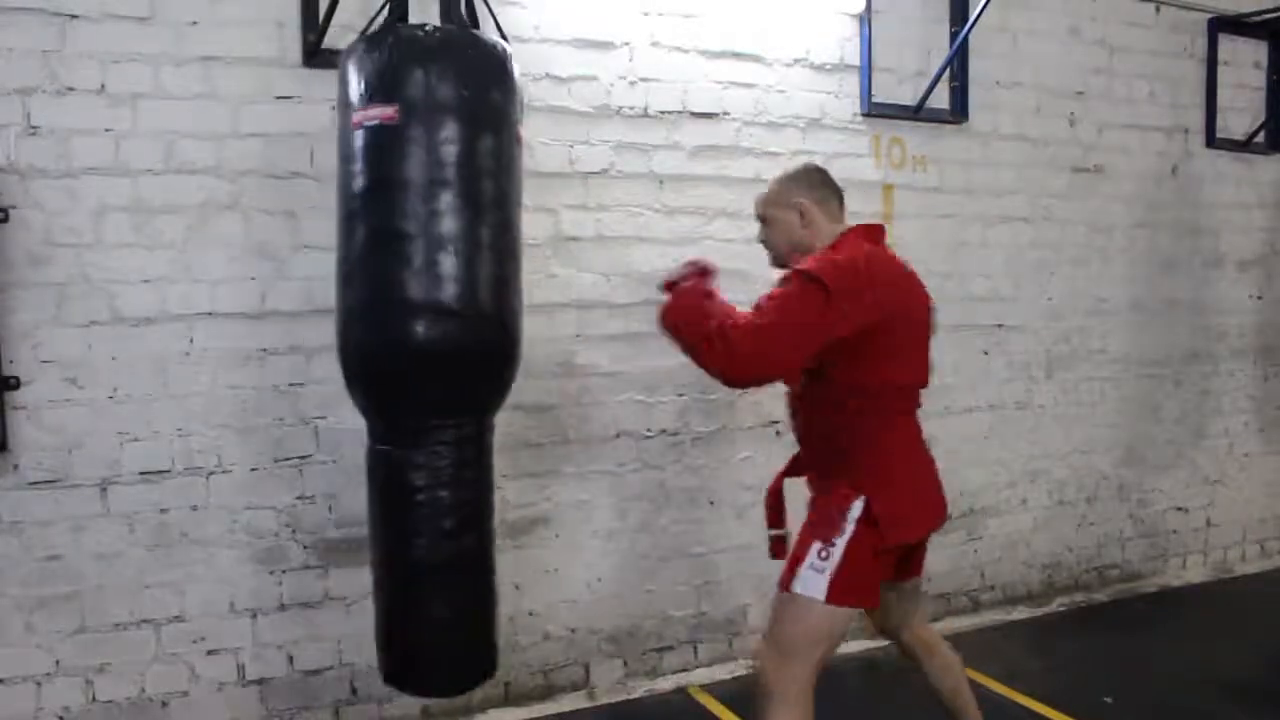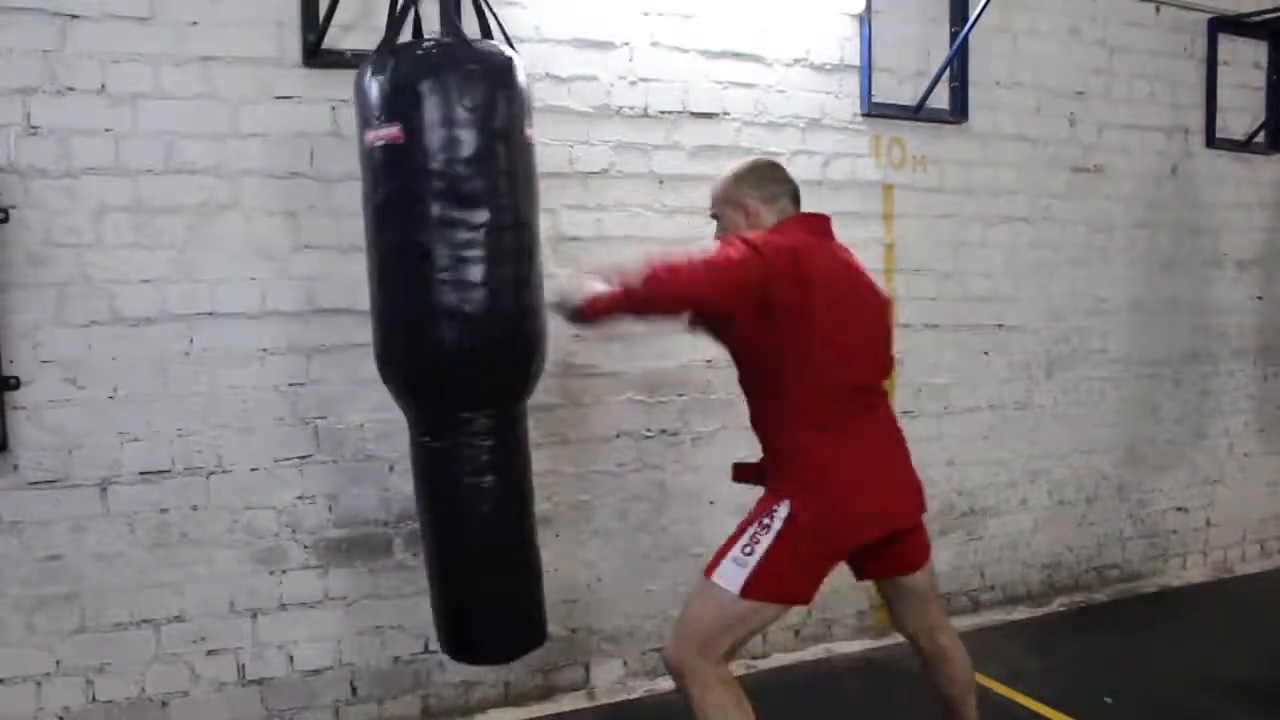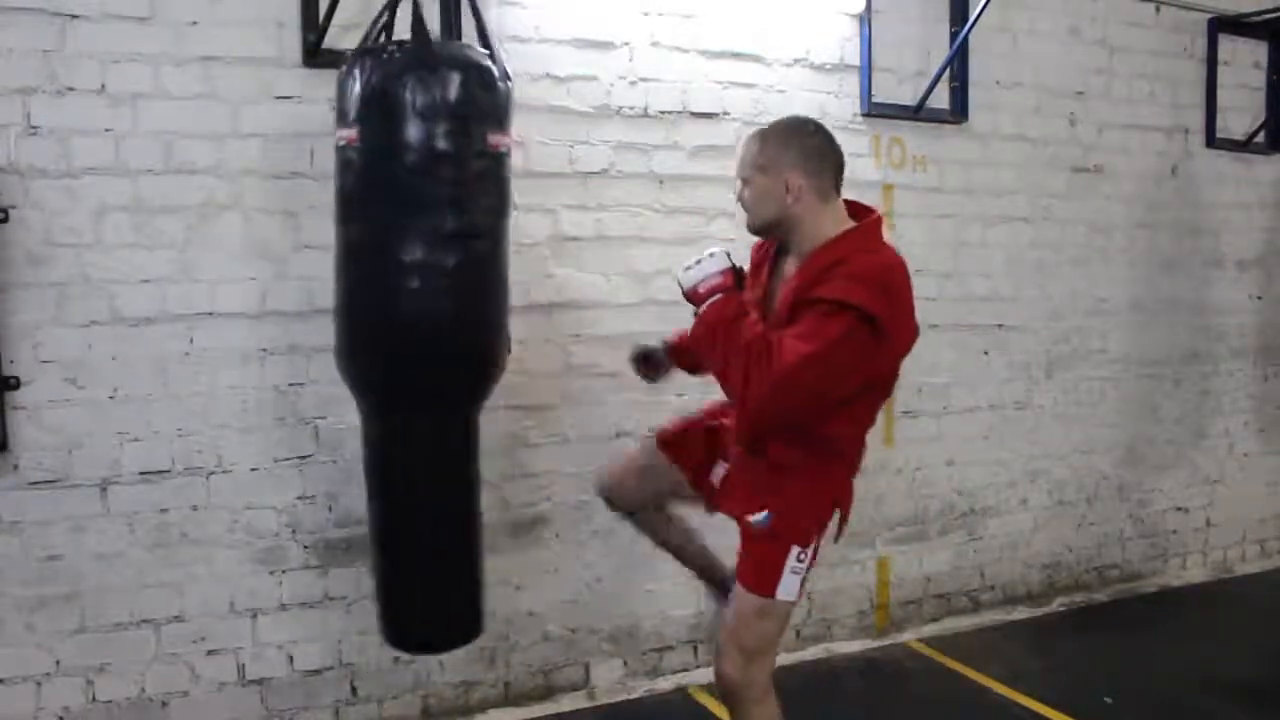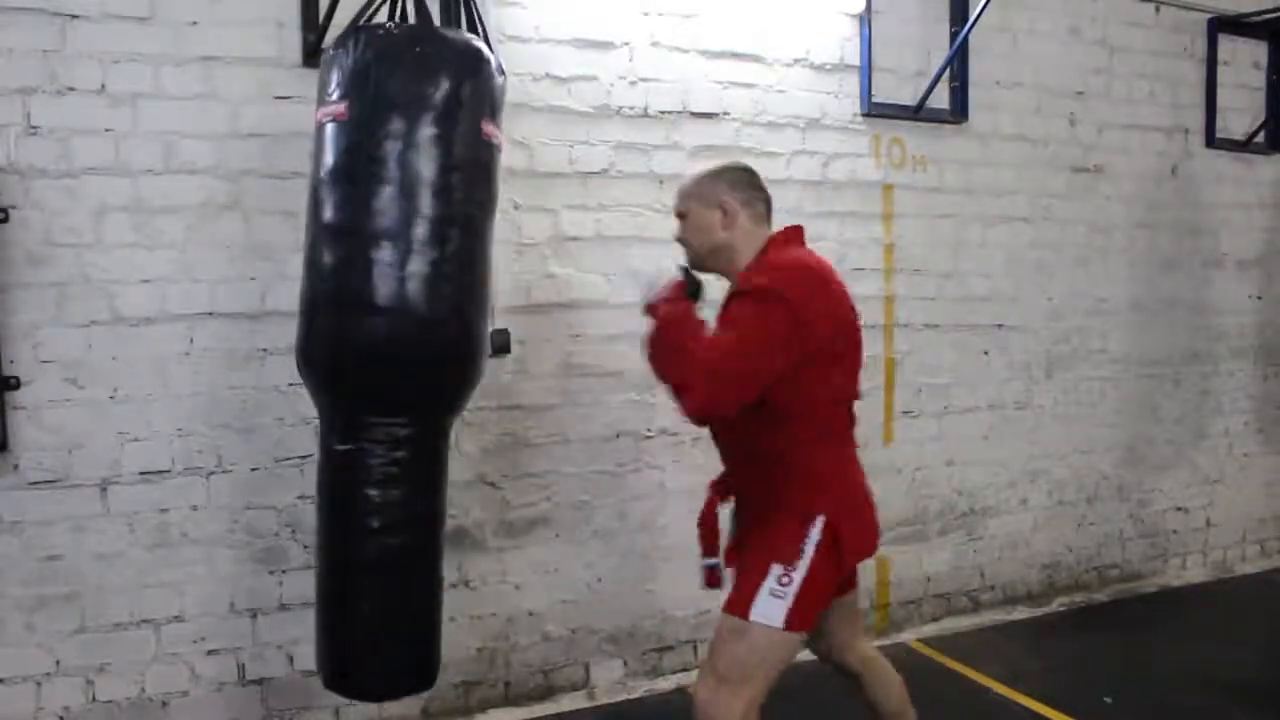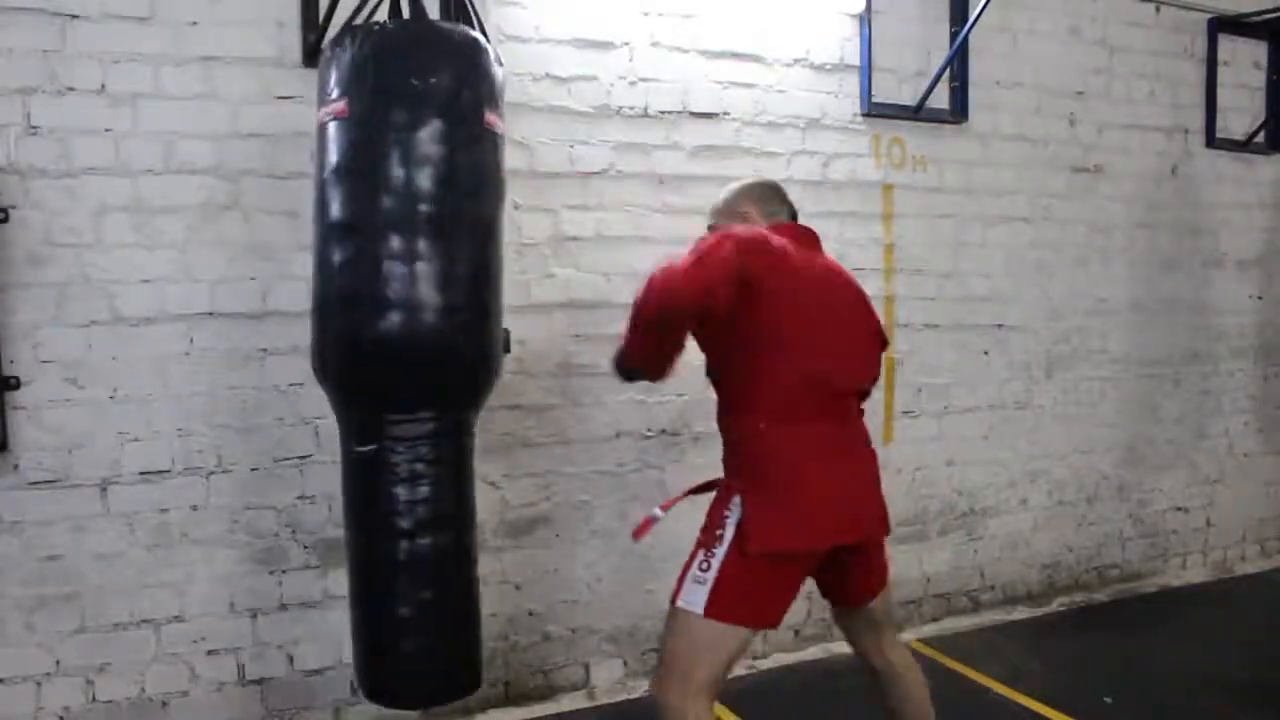
dt=0.5s
person 1, frame 1
left shoulder: (832, 276)
right shoulder: (885, 275)
left elbow: (745, 354)
left wrist: (688, 293)
left hip: (863, 494)
right hip: (900, 482)
left knee: (783, 668)
right knee: (905, 626)
person 1, frame 2
left shoulder: (772, 257)
right shoulder: (836, 273)
left elbow: (681, 288)
left wrist: (598, 297)
left hip: (818, 493)
right hip: (882, 479)
left knee: (693, 654)
right knee: (924, 622)
person 1, frame 3
left shoulder: (860, 287)
right shoulder: (781, 244)
left elbow: (767, 391)
left wrist: (716, 296)
right wrist: (677, 351)
left hip: (793, 476)
right hip: (740, 431)
left knee: (739, 670)
right knee: (624, 488)
right ankle: (722, 582)
person 1, frame 4
left shoulder: (781, 288)
right shoulder: (773, 281)
left elbow: (710, 390)
left wrist: (668, 311)
left hip: (803, 517)
right hip: (803, 501)
right knee: (840, 643)
person 1, frame 5
left shoulder: (740, 252)
right shoulder: (848, 293)
left elbow: (670, 302)
left wrist: (640, 356)
left hip: (775, 500)
right hip: (851, 491)
right knee: (876, 641)
